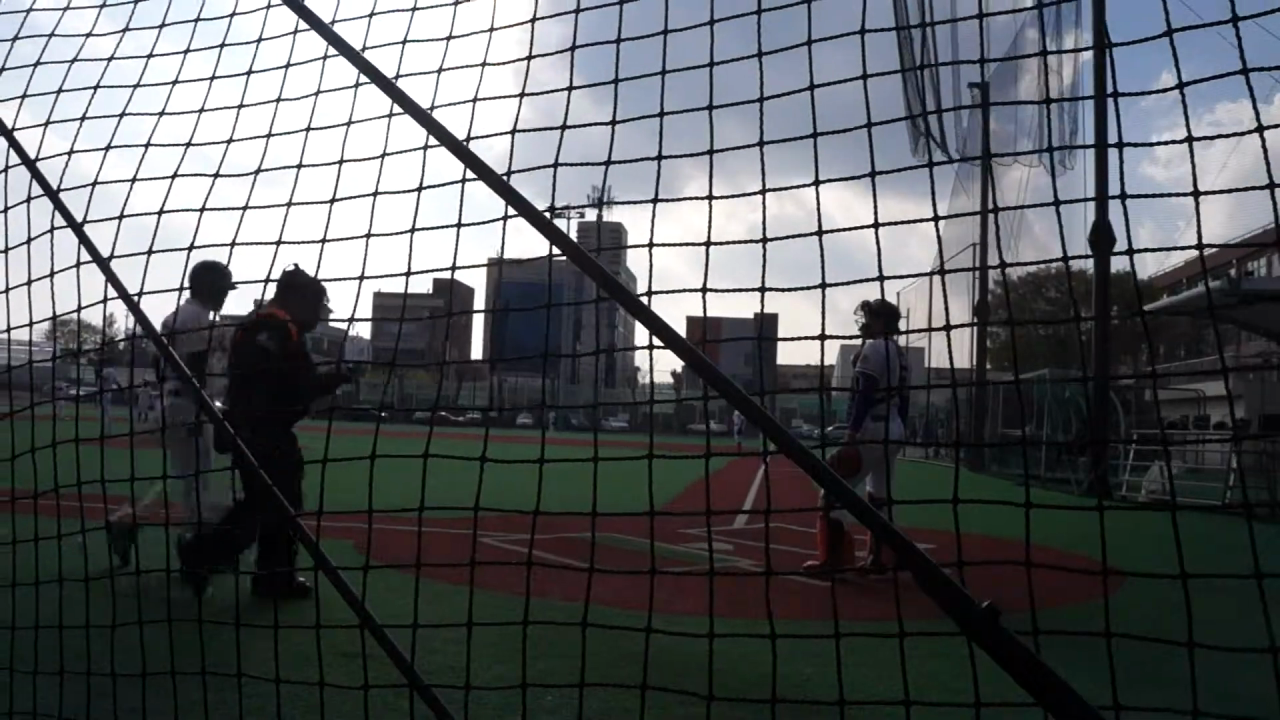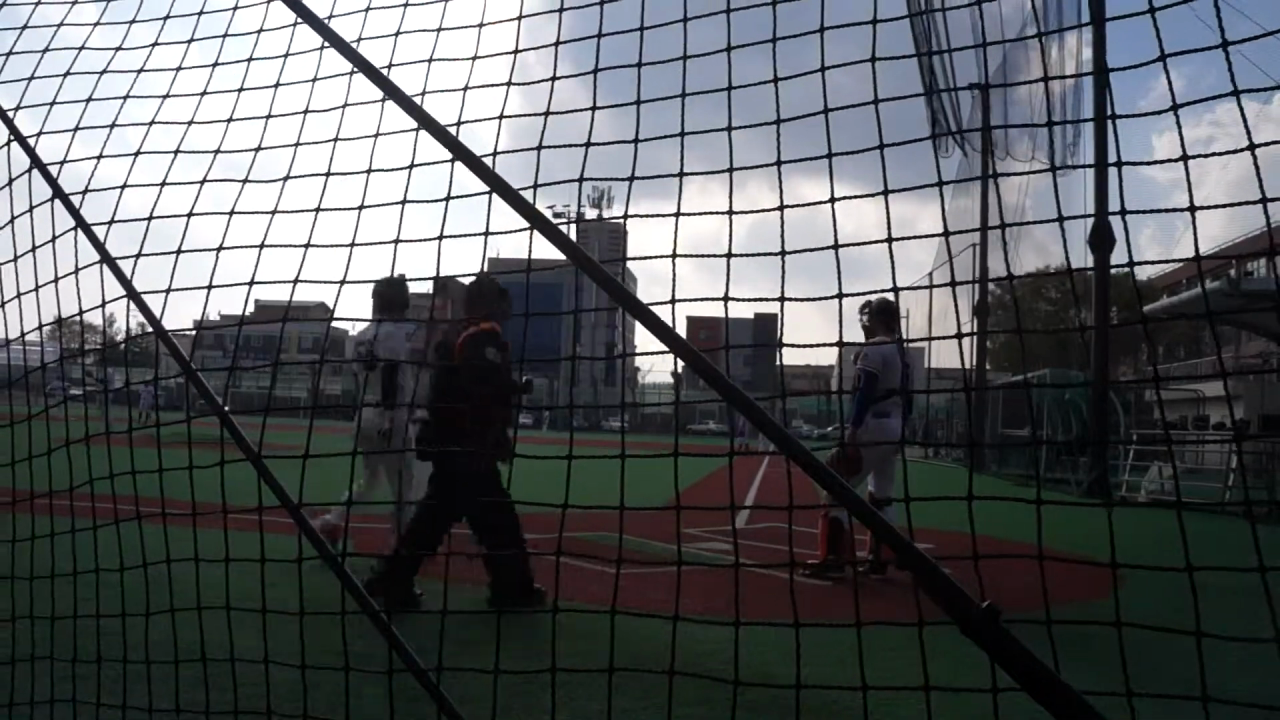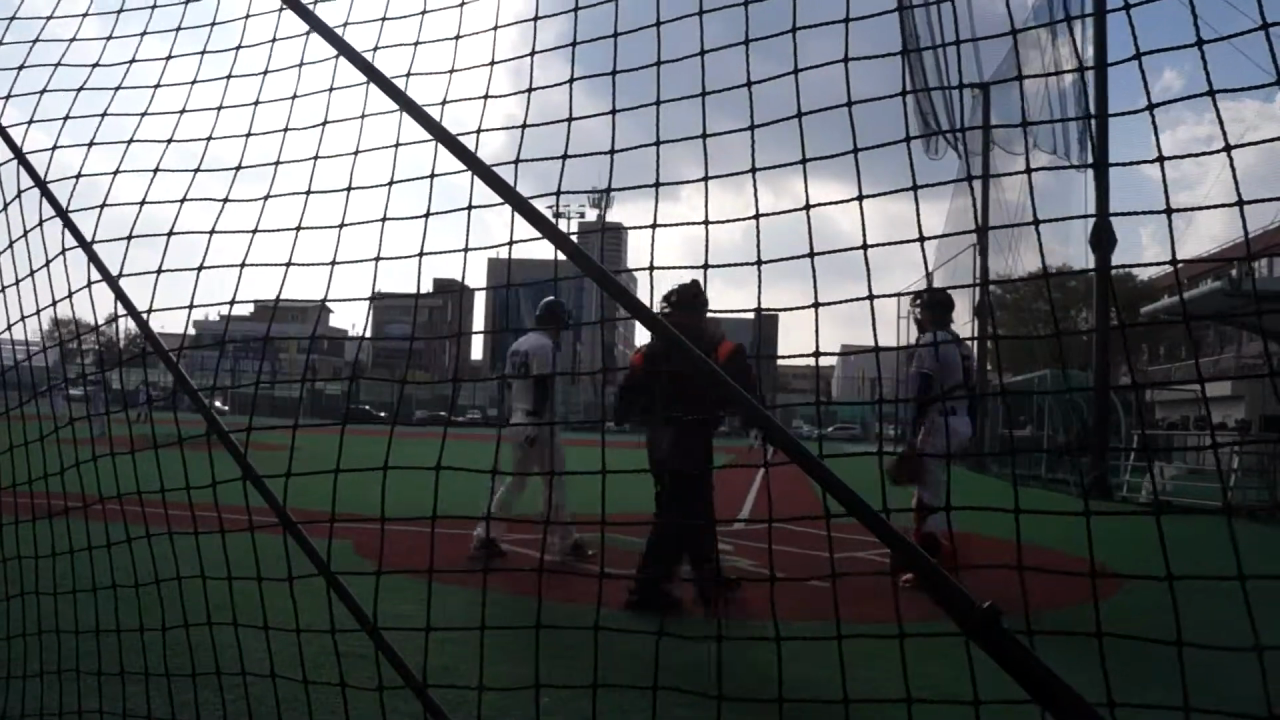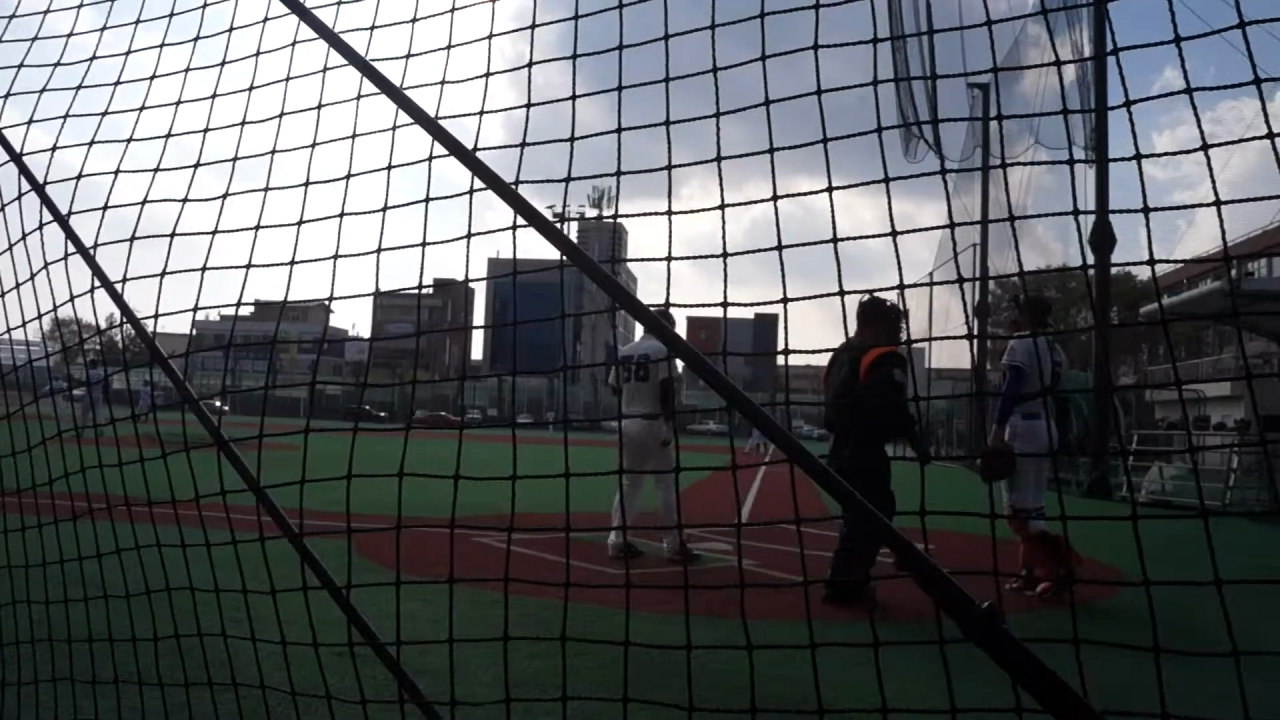
dt=1s
person 1, frame 1
left shoulder: (280, 328)
right shoulder: (272, 325)
left elbow: (297, 382)
right elbow: (262, 381)
left wrist: (335, 380)
right wrist: (252, 427)
left hip: (270, 432)
right hip: (259, 431)
left knee: (282, 501)
right knee: (267, 504)
left ankle: (275, 576)
right ankle: (201, 555)
person 1, frame 2
left shoulder: (456, 335)
right shoulder: (486, 338)
right elbow: (482, 390)
left wrist: (512, 390)
right wrist: (498, 434)
left hip: (448, 439)
right hip: (464, 443)
left knee: (494, 511)
left ankle: (512, 584)
right ankle: (392, 582)
person 1, frame 3
left shoulder: (651, 351)
right shoulder: (723, 351)
left elbow: (627, 397)
left hip: (659, 441)
right hip: (692, 442)
left knee: (697, 511)
right knee: (678, 516)
left ankle: (711, 580)
right ankle: (648, 589)
person 1, frame 4
left shoulder: (842, 355)
right shoulder: (885, 357)
right elbow: (894, 409)
right wrist: (915, 442)
left hip: (846, 445)
right hip: (868, 449)
left knee: (877, 511)
right knee: (868, 518)
left ankle: (849, 580)
right ankle: (844, 585)
person 2, frame 1
left shoulder: (873, 348)
right shoulder: (899, 353)
left elbow: (864, 395)
right elbow: (904, 399)
left wrist: (851, 434)
left hip: (872, 429)
right hip: (893, 429)
right knee: (881, 497)
left ankle: (833, 559)
right ankle: (879, 558)
person 2, frame 2
left shoulder: (874, 347)
right shoulder: (902, 353)
left elbow: (865, 392)
left wrist: (852, 431)
left hip: (875, 427)
right hip: (895, 428)
right knee: (882, 497)
left ankle: (834, 558)
right ankle: (878, 558)
person 2, frame 3
left shoulder: (928, 343)
right shoulder: (962, 346)
left elbow: (921, 395)
right elbow: (971, 394)
left wrist: (912, 438)
right wrist: (969, 430)
left hip: (938, 425)
right hip: (961, 425)
left knee: (928, 500)
right knee: (933, 498)
right ankle: (941, 561)
person 2, frame 4
left shoulder: (1021, 343)
right shoulder: (1054, 350)
left elbow: (1011, 389)
right elbow: (1056, 393)
left wrist: (997, 429)
left hip: (1023, 426)
right hip: (1047, 427)
left knee: (1019, 509)
right knee: (1033, 504)
left ankle: (1059, 569)
right ankle: (1032, 574)
person 3, frame 1
left shoulder: (173, 317)
right shoulder: (199, 319)
left elbow: (158, 363)
right elbow: (196, 368)
right wrist: (199, 410)
left hip: (170, 404)
right hip: (187, 408)
left knee: (184, 478)
right knee: (196, 480)
left ankle: (127, 520)
person 3, frame 2
left shoulder: (362, 335)
right shoulder: (394, 331)
right elbow: (390, 375)
right wrist: (387, 419)
left hip: (364, 413)
right hip: (390, 416)
left knee: (368, 480)
right knee: (401, 482)
left ankle: (331, 524)
person 3, frame 3
left shoulder: (517, 345)
right shoulder: (545, 346)
right elbow: (541, 388)
right wrist: (537, 426)
left hip: (516, 422)
right hip: (538, 423)
left knee: (515, 482)
right knee: (554, 485)
left ankle: (485, 536)
right ankle: (566, 542)
person 3, frame 4
left shoulder: (625, 352)
right shoulder: (661, 350)
left elbow: (616, 389)
right elbow: (667, 389)
right wrist: (669, 423)
left hip: (627, 425)
right hip: (652, 424)
left knee: (629, 485)
right knee: (667, 485)
left ankle: (618, 541)
right ankle: (674, 545)
